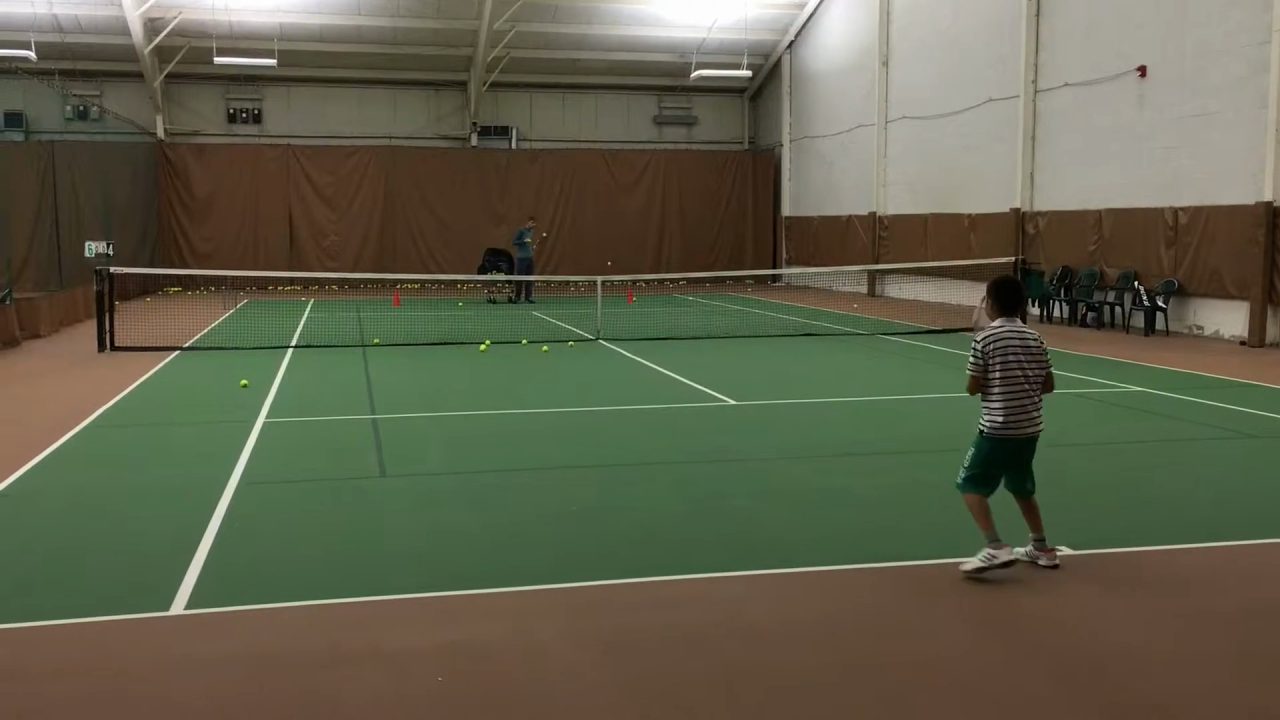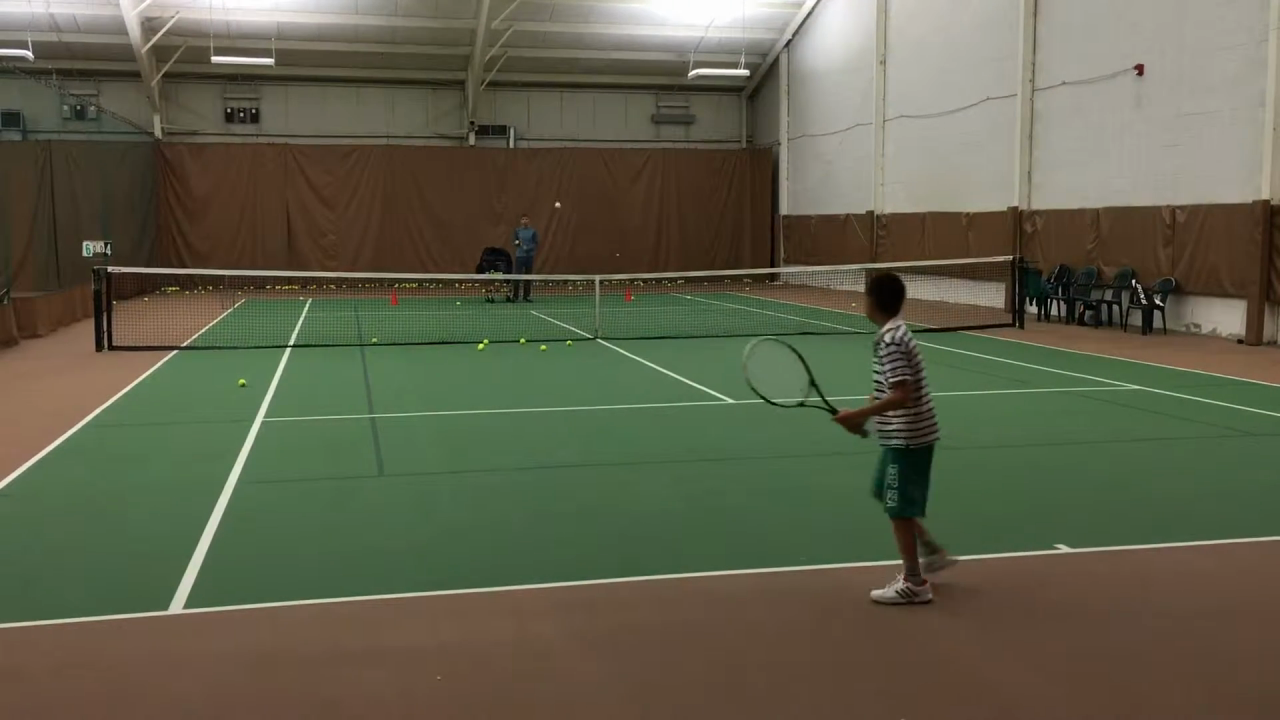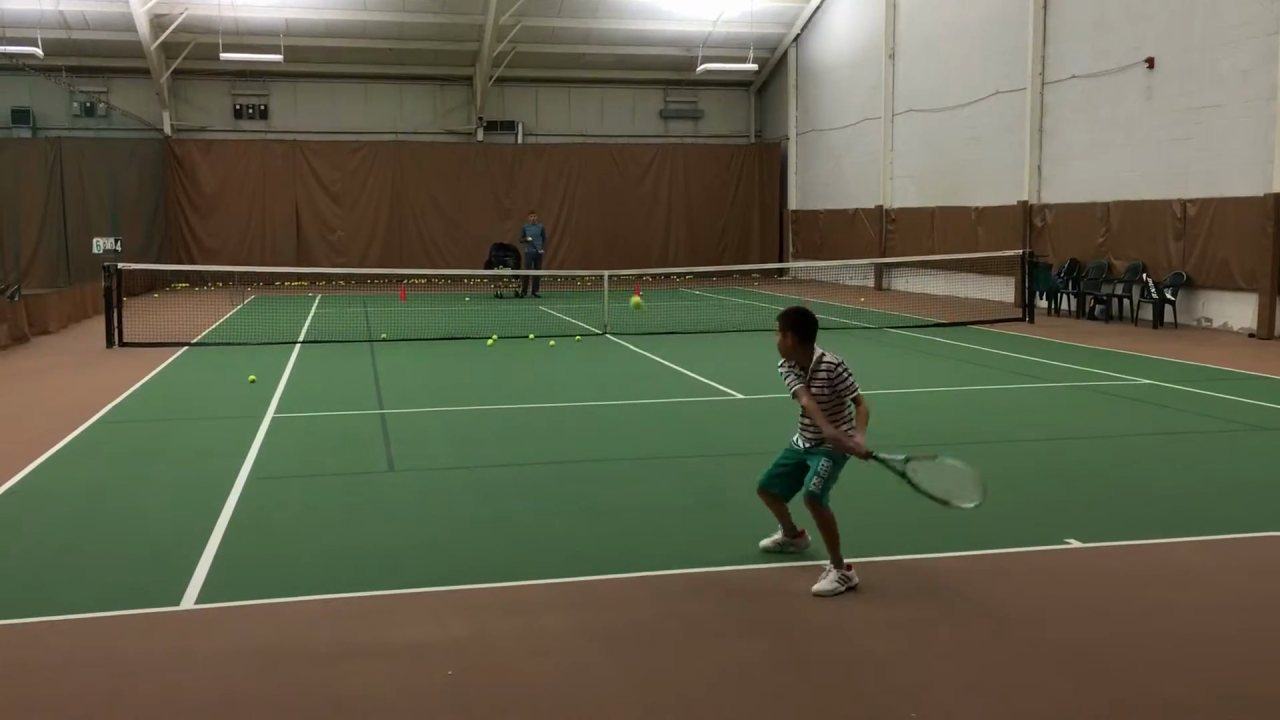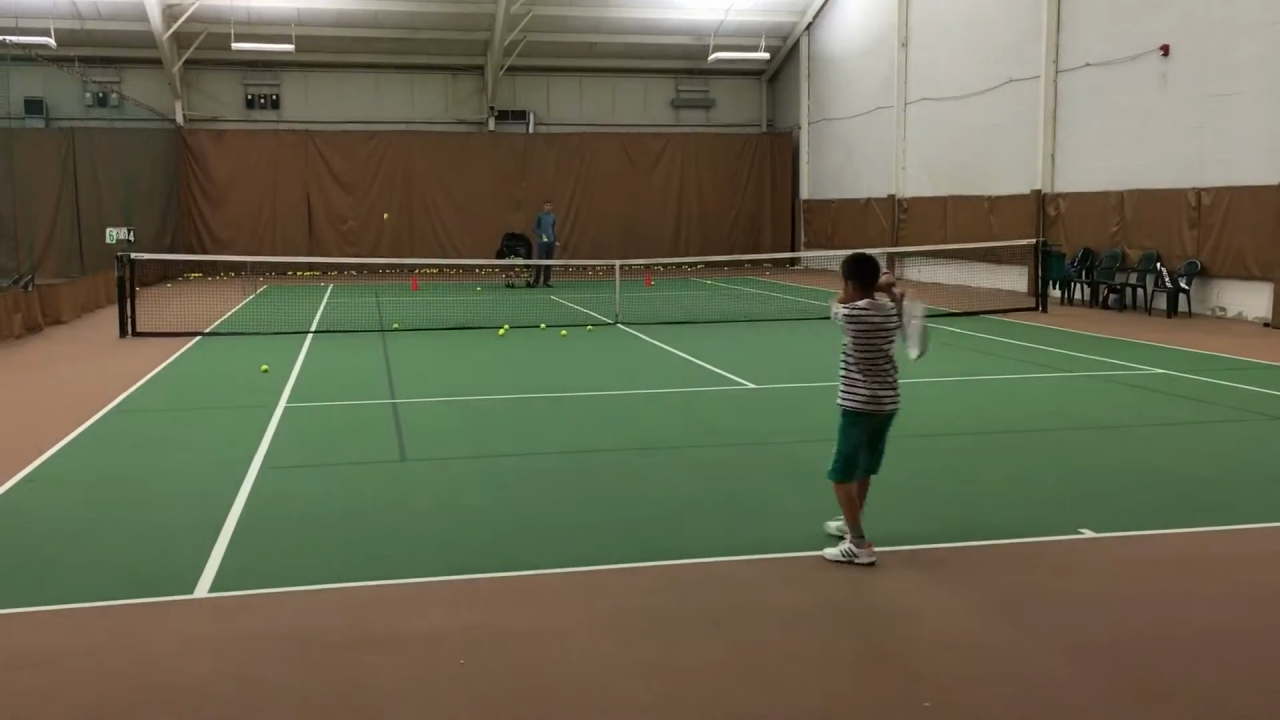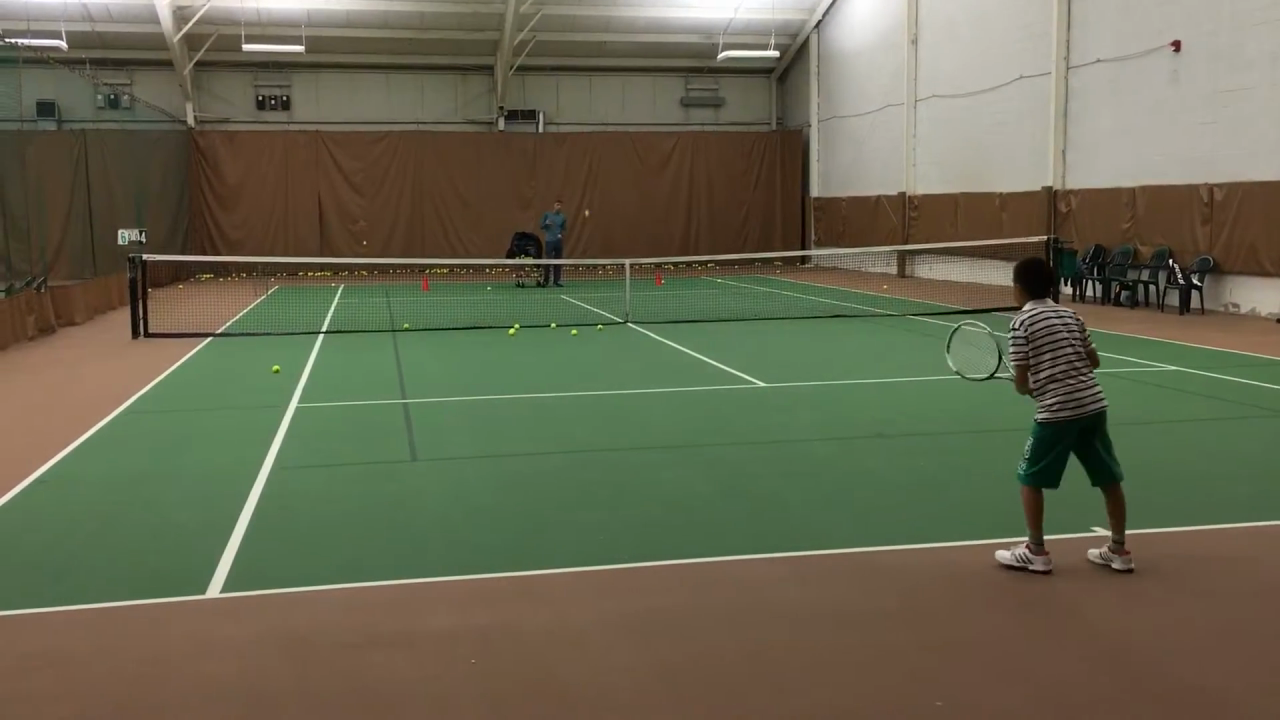
dt=1s
person 1, frame 1
left shoulder: (984, 338)
right shoulder: (1034, 338)
left elbow: (973, 389)
right elbow: (1048, 385)
left hip: (998, 428)
right hip: (1030, 426)
left knee: (971, 486)
right knee: (1022, 488)
left ankle: (996, 547)
right ankle: (1041, 548)
person 1, frame 2
left shoulder: (891, 341)
right shoulder: (895, 333)
left elbow: (903, 396)
left wrist: (858, 414)
right wrist: (860, 415)
left hip: (909, 437)
right hip: (906, 434)
left knee: (899, 508)
right knee: (886, 495)
left ankle: (915, 583)
right ankle: (932, 552)
person 1, frame 3
left shoulder: (833, 366)
right shoulder: (786, 367)
left elbow: (860, 403)
right elbow: (807, 403)
left wrist: (858, 435)
right wrist: (833, 433)
left hip: (831, 446)
right hip: (804, 441)
left knee: (814, 497)
right knee: (767, 488)
left ankle: (841, 570)
right ankle: (792, 535)
person 1, frame 4
left shoulder: (851, 314)
right shoulder: (892, 313)
left elbow: (838, 301)
left wrist: (876, 287)
right wrist: (888, 289)
left hip: (858, 404)
right hip: (888, 403)
left knee: (841, 474)
right knee: (863, 468)
left ankle: (859, 545)
right ankle: (851, 523)
person 1, frame 5
left shoulder: (1023, 322)
right shoulder: (1070, 316)
left elbow: (1022, 380)
right elbow: (1094, 360)
left wrist: (1029, 389)
left hip: (1056, 411)
right hip: (1092, 405)
left knee: (1030, 479)
right knee: (1110, 479)
left ankle: (1036, 552)
right ankle: (1118, 550)
